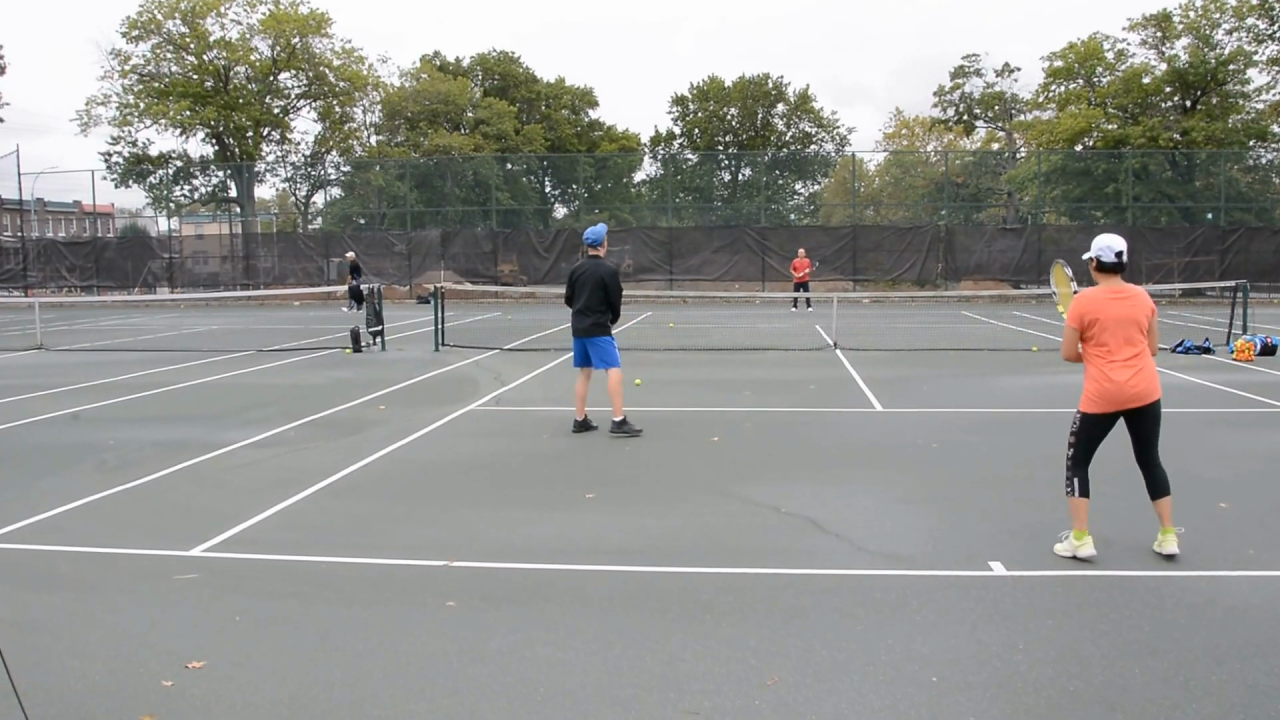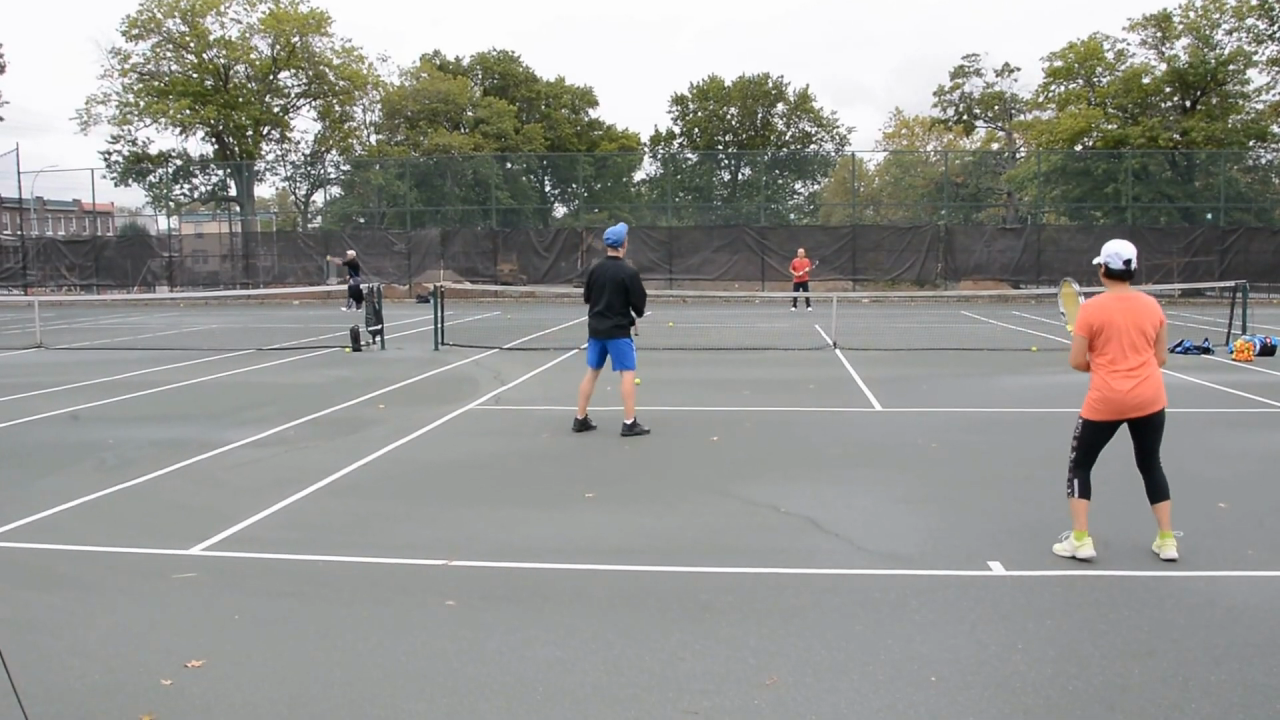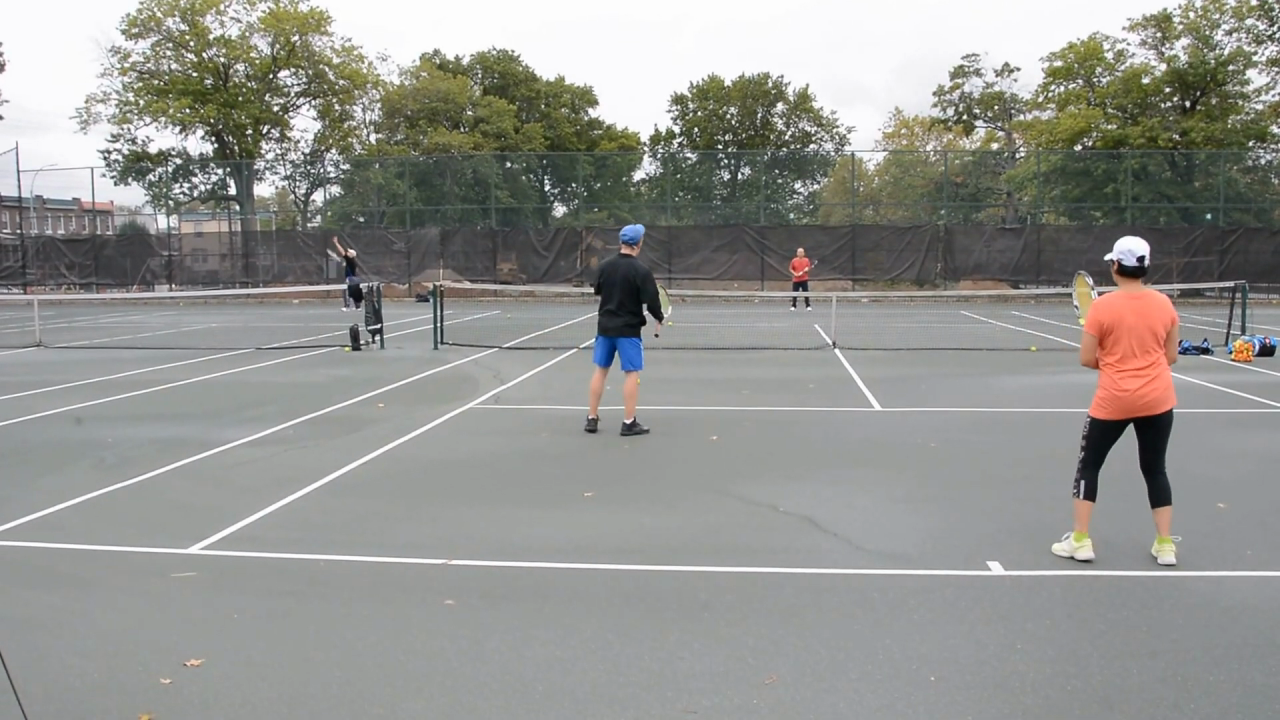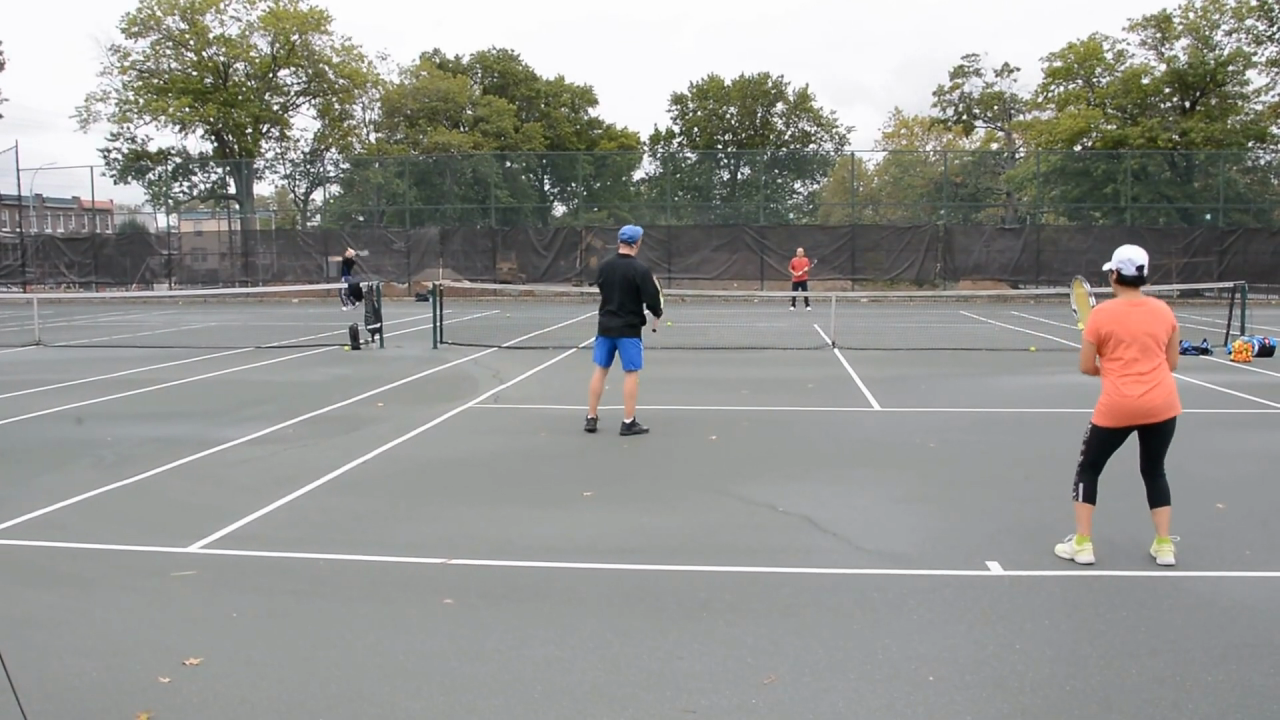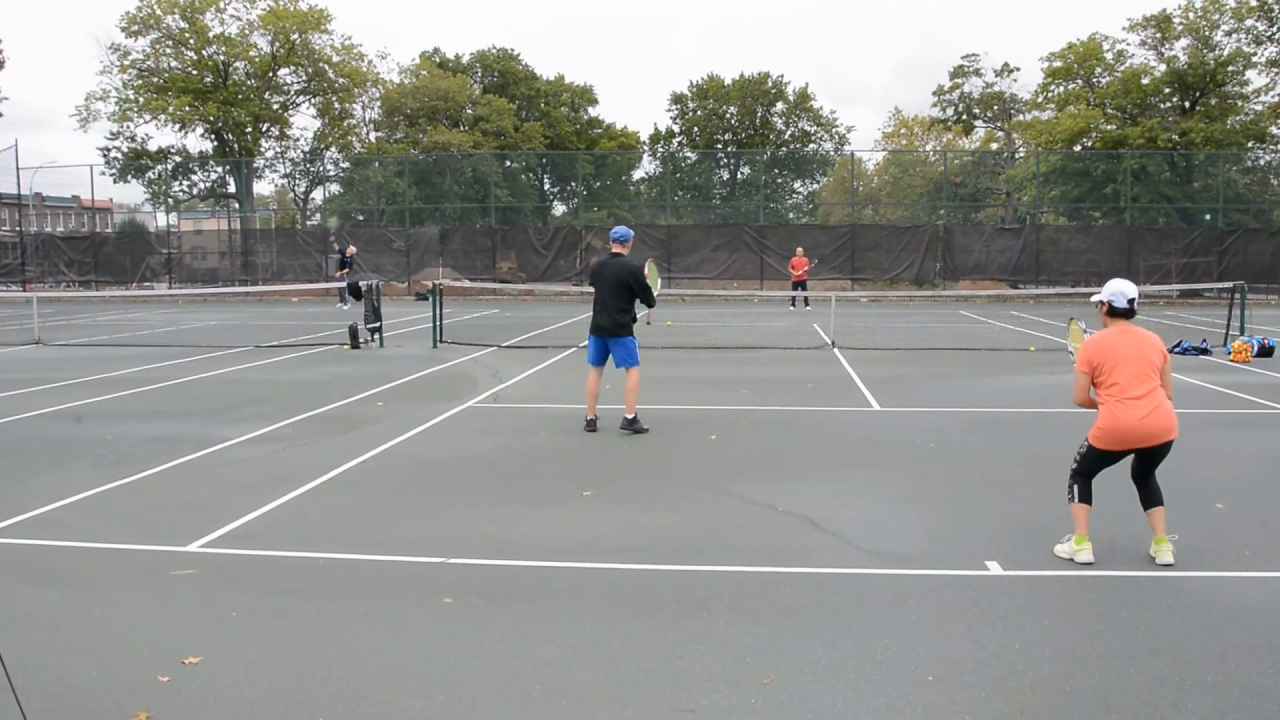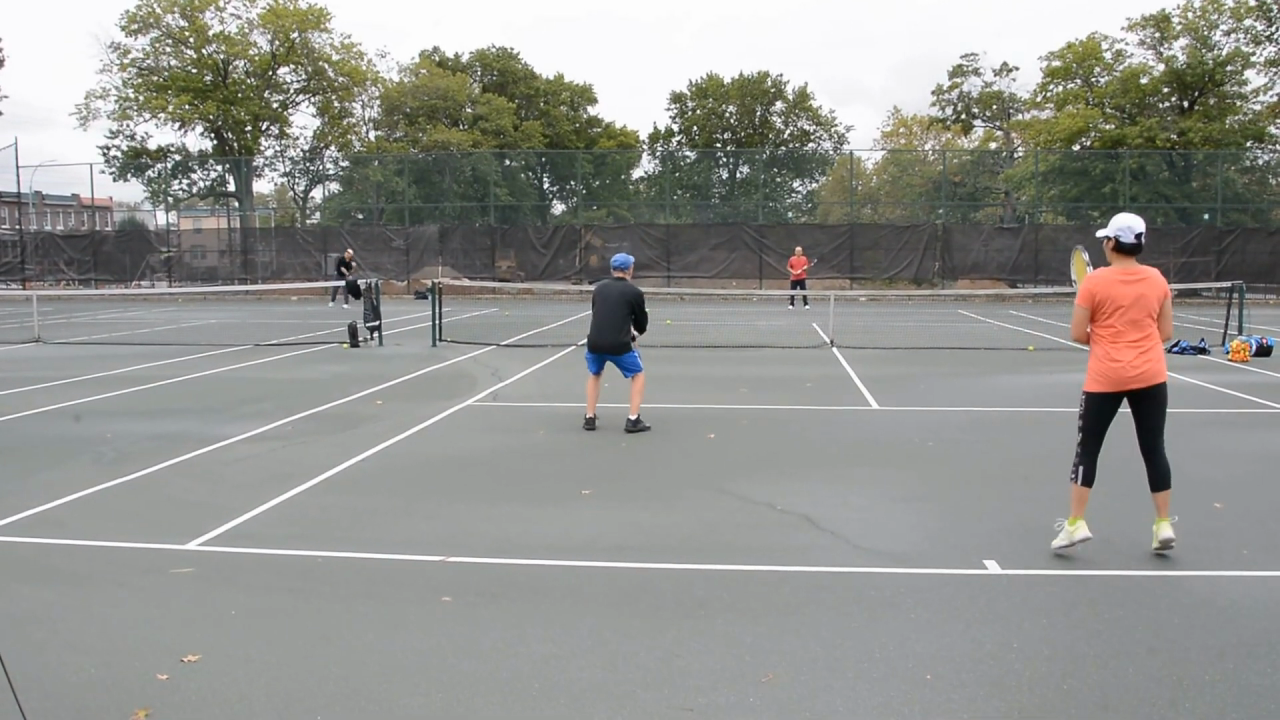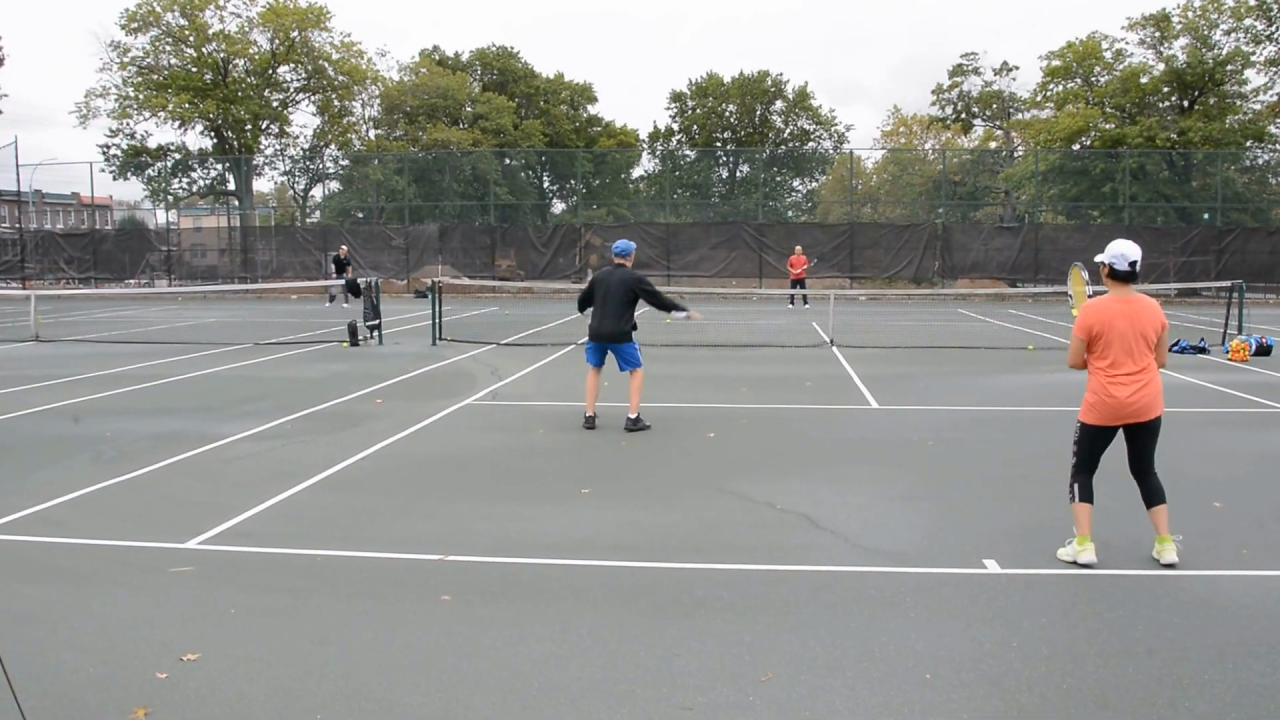
dt=0.3s
person 1, frame 1
left shoulder: (1082, 300)
right shoulder: (1142, 297)
left elbow: (1068, 353)
right elbow: (1152, 348)
left hip: (1102, 396)
right hip: (1144, 392)
left knee: (1077, 462)
right knee: (1150, 461)
left ankle: (1081, 539)
right ankle: (1168, 537)
person 1, frame 2
left shoulder: (1091, 308)
right shoulder: (1152, 306)
left elbow: (1077, 362)
right elbow: (1160, 358)
left hip: (1105, 402)
right hip: (1149, 400)
left knee: (1079, 466)
right knee: (1151, 467)
left ankle: (1081, 540)
right ankle: (1167, 541)
person 1, frame 3
left shoulder: (1102, 306)
right shoulder: (1164, 305)
left elbow: (1087, 359)
right elbow: (1171, 356)
left hip: (1113, 403)
right hip: (1158, 401)
left knee: (1088, 466)
right knee: (1155, 469)
left ankle: (1080, 541)
right ankle: (1165, 544)
person 1, frame 4
left shoulder: (1101, 314)
right shoulder: (1164, 311)
left elbow: (1086, 366)
right elbow: (1172, 363)
left hip: (1117, 409)
right hip: (1161, 406)
left knee: (1087, 469)
right knee: (1154, 472)
left ankle: (1082, 543)
right ankle: (1164, 545)
person 1, frame 5
left shoulder: (1093, 345)
right shoulder: (1154, 341)
left elbow: (1081, 399)
right elbow: (1167, 393)
left hip: (1115, 431)
right hip: (1161, 429)
left knee: (1080, 474)
right knee: (1144, 477)
left ankle: (1081, 544)
right ankle: (1162, 546)
person 1, frame 6
left shoulder: (1094, 281)
right shoulder: (1157, 280)
left elbow: (1077, 334)
right elbow: (1166, 333)
left hip: (1106, 379)
right hip: (1150, 376)
left knee: (1088, 449)
right knee: (1153, 449)
left ankle: (1075, 523)
right ankle: (1163, 524)
person 1, frame 7
left shoulder: (1091, 310)
right shoulder: (1154, 309)
left elbow: (1074, 361)
right elbow: (1161, 360)
left hip: (1102, 407)
right hip: (1147, 405)
left knee: (1082, 470)
right knee: (1145, 471)
left ankle: (1083, 544)
right ankle: (1166, 544)
person 2, frame 1
left shoulder: (576, 269)
right shoulder: (608, 271)
left elbow: (568, 299)
right elbow: (616, 301)
right wrist: (612, 319)
left hip: (579, 328)
right hip: (599, 330)
left knee: (584, 372)
right knee: (614, 371)
left ankle: (580, 420)
right ankle: (619, 420)
person 2, frame 2
left shoulder: (595, 270)
right shoulder: (629, 272)
left elbow: (587, 297)
right elbow: (639, 302)
right wrist: (637, 314)
left hip: (596, 329)
right hip: (618, 331)
left knee: (592, 372)
right knee: (627, 373)
left ankle: (580, 418)
right ankle: (629, 423)
person 2, frame 3
left shoulder: (606, 266)
right shoulder: (642, 271)
left elbow: (598, 290)
right elbow: (651, 300)
right wrist: (659, 318)
left hip: (605, 326)
right hip: (628, 329)
left knee: (600, 371)
right knee: (631, 374)
left ankle: (592, 419)
right ankle: (629, 423)
person 2, frame 4
left shoulder: (604, 266)
right shoulder: (640, 270)
right elbow: (652, 299)
right wrist: (657, 313)
left hip: (606, 326)
right hip: (629, 329)
left knee: (600, 370)
right knee: (631, 373)
left ankle: (591, 418)
right ankle: (629, 422)
person 2, frame 5
left shoulder: (597, 266)
right shoulder: (632, 268)
right elbow: (646, 295)
right wrist: (651, 302)
left hip: (598, 327)
right hip: (620, 329)
left knee: (595, 371)
right knee: (632, 370)
left ankle: (591, 419)
right ankle: (630, 418)
person 2, frame 6
left shoulder: (599, 288)
right shoulder: (634, 292)
right elbow: (641, 322)
right wrist: (636, 332)
left hip: (595, 343)
right hip: (619, 345)
left knee: (594, 375)
right knee: (638, 375)
left ankle: (589, 417)
right ankle: (633, 420)
person 2, frame 7
left shoulder: (599, 276)
right shoulder: (635, 279)
left elbow: (583, 300)
right elbow: (659, 299)
left wrist: (582, 309)
right wrist: (685, 311)
left hip: (596, 333)
right hip: (620, 335)
left knee: (594, 370)
right knee: (636, 371)
left ankle: (589, 416)
right ankle: (633, 418)
